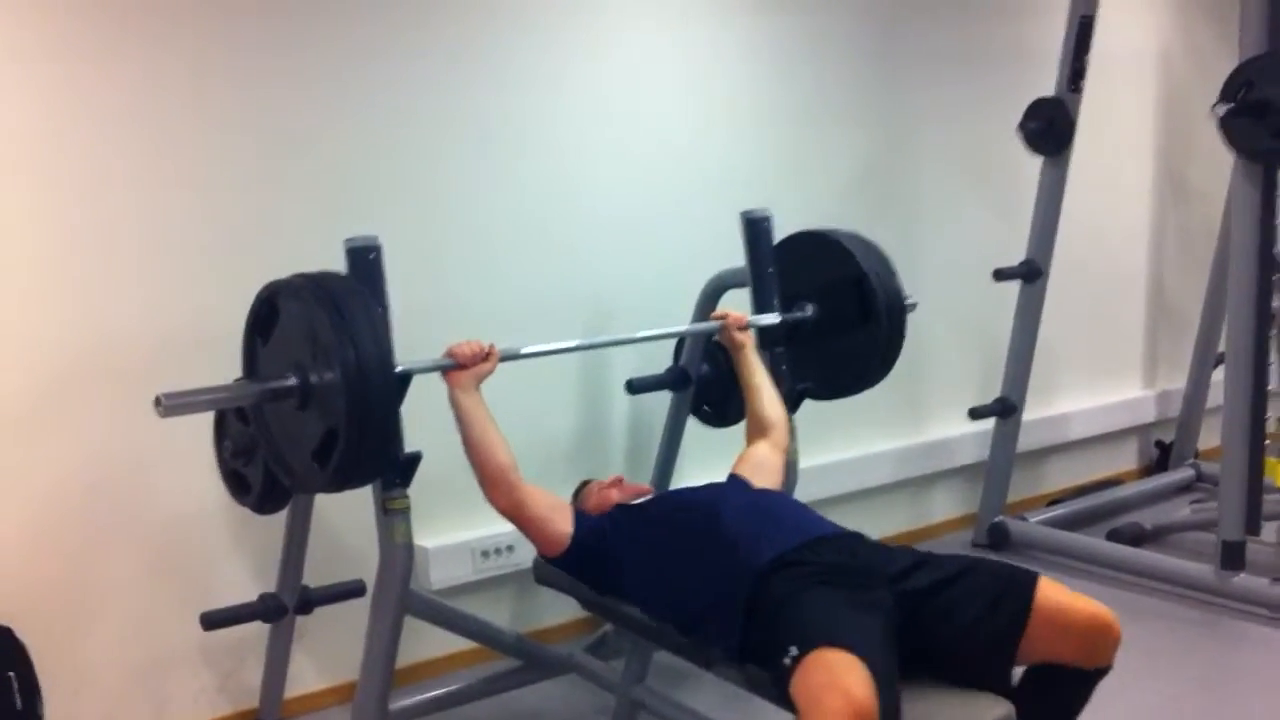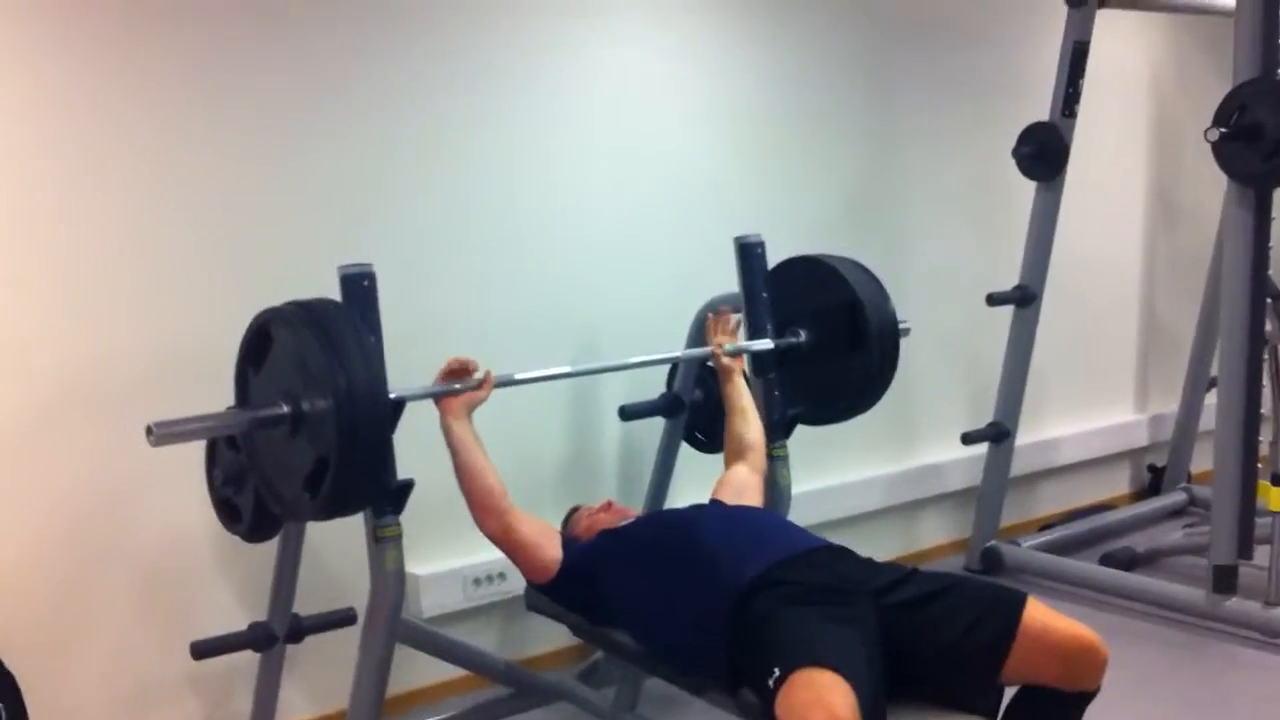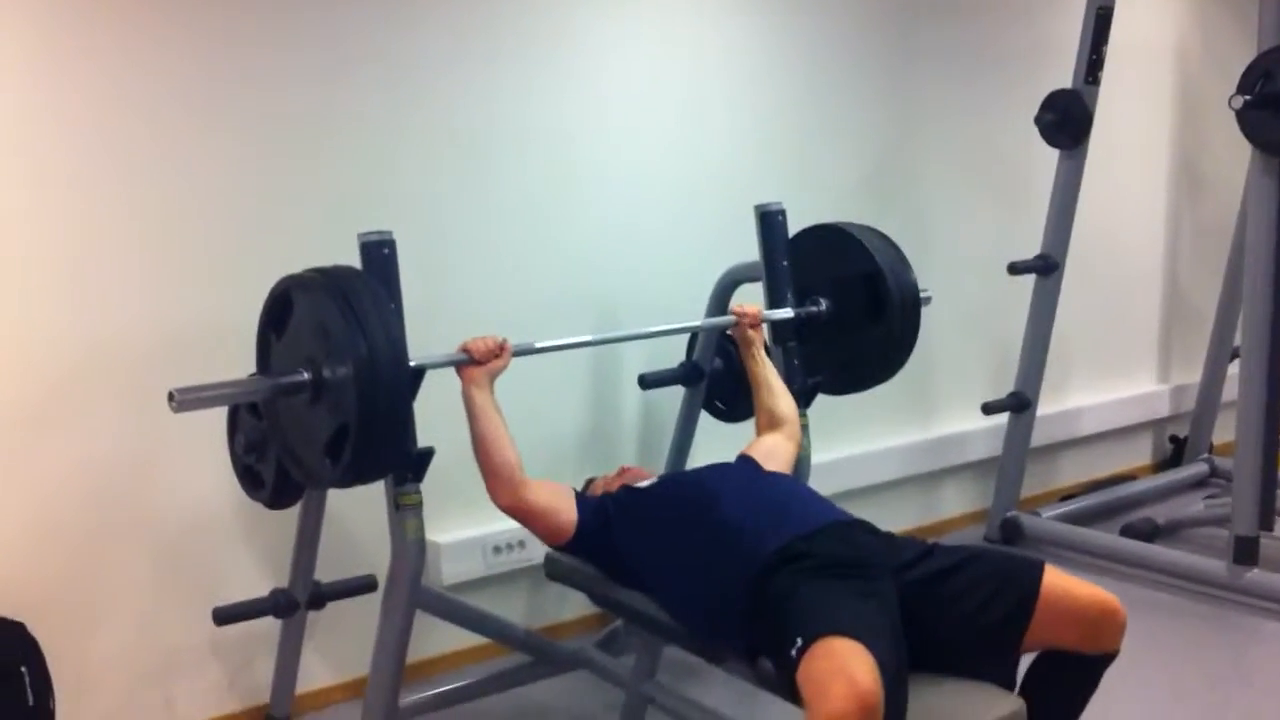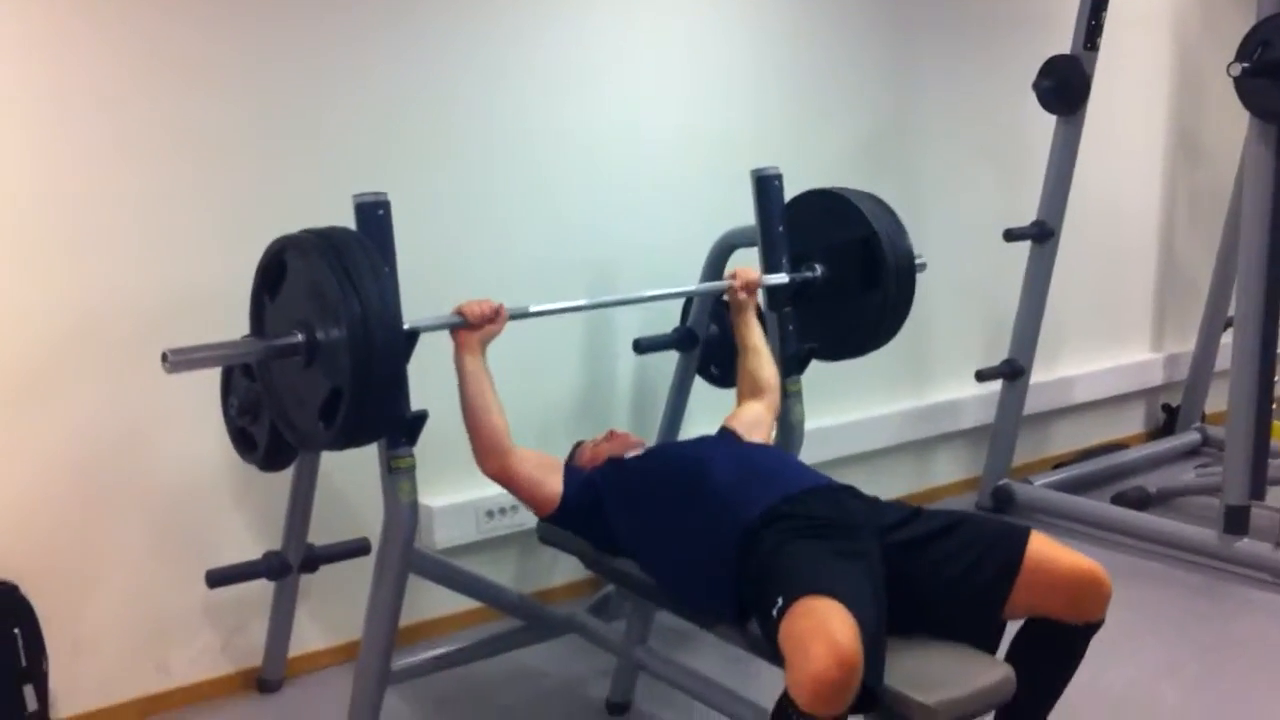
dt=0.5s
person 1, frame 1
left shoulder: (719, 500)
right shoulder: (600, 540)
left elbow: (771, 437)
right elbow: (510, 494)
left wrist: (743, 350)
right wrist: (465, 389)
left hip: (868, 562)
right hip: (787, 591)
left knee: (1092, 631)
person 1, frame 2
left shoulder: (705, 521)
right shoulder: (591, 569)
left elbow: (748, 459)
right elbow: (500, 522)
left wrist: (730, 373)
right wrist: (456, 418)
left hip: (857, 580)
right hip: (770, 610)
left knee: (1079, 656)
person 1, frame 3
left shoulder: (730, 480)
right shoulder: (609, 521)
left elbow: (784, 432)
right elbow: (514, 492)
left wrist: (751, 346)
right wrist: (478, 385)
left hip: (872, 550)
right hip: (790, 581)
left knee: (1098, 619)
person 1, frame 4
left shoulder: (713, 449)
right shoulder: (596, 492)
left elbow: (762, 399)
right elbow: (501, 459)
left wrist: (743, 313)
right wrist: (471, 351)
left hip: (857, 514)
right hip: (775, 544)
left knee: (1083, 588)
